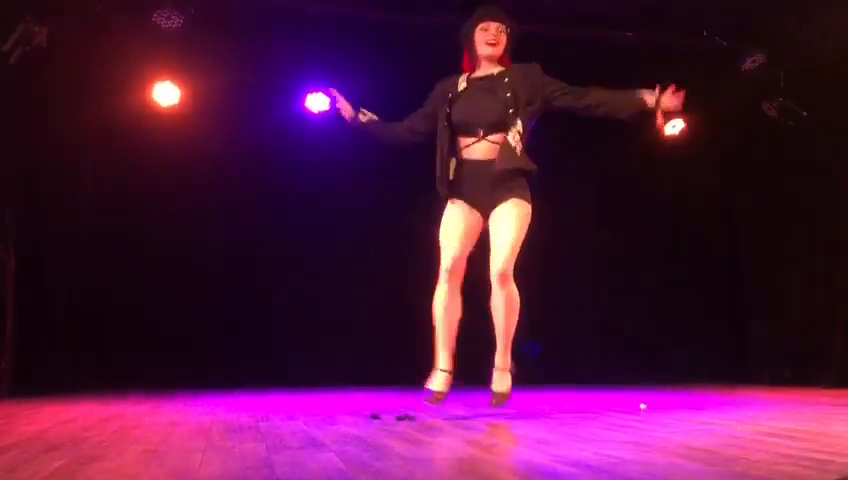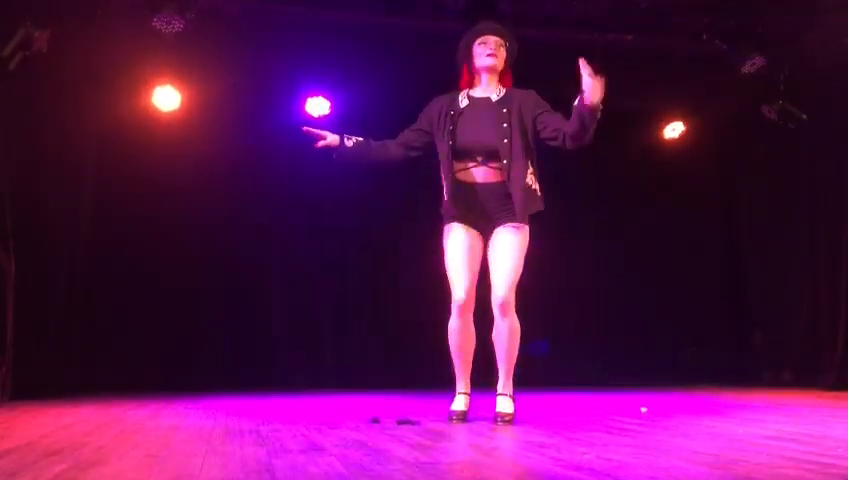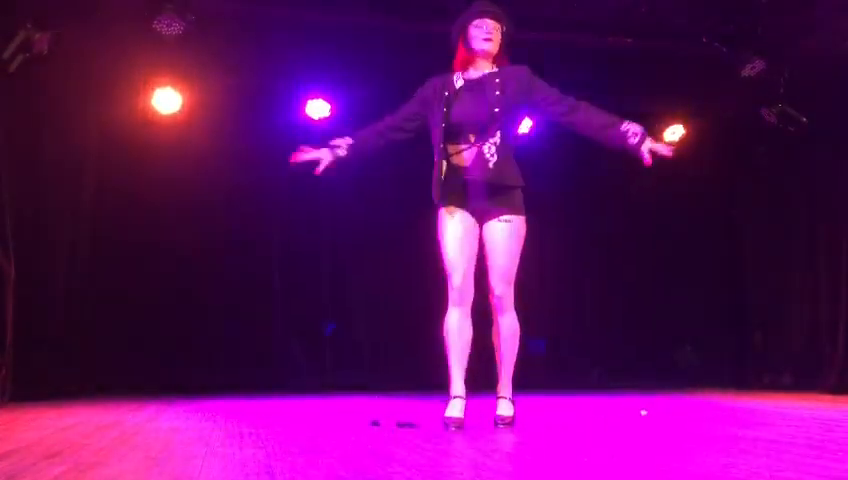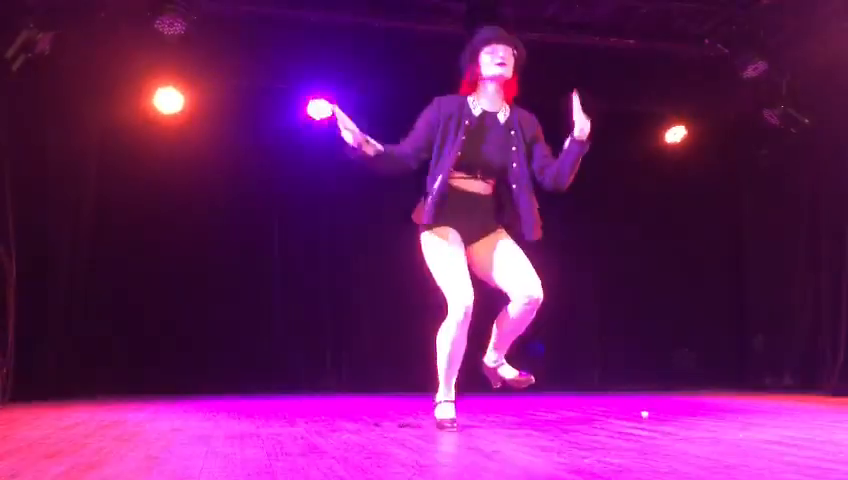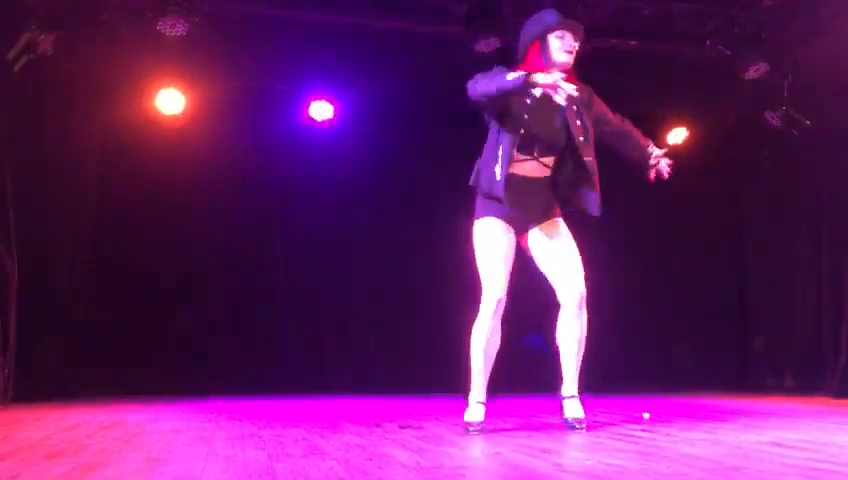
dt=0.5s
person 1, frame 1
left shoulder: (525, 78)
right shoulder: (449, 89)
left elbow: (584, 100)
right elbow: (409, 130)
left wrist: (644, 100)
right wrist: (359, 117)
left hip: (508, 188)
right hip: (463, 191)
left knee: (501, 272)
right knee: (449, 268)
left ankle: (502, 364)
right ankle: (442, 367)
person 1, frame 2
left shoulder: (522, 101)
right shoulder: (445, 104)
left elbow: (565, 135)
right elbow: (393, 150)
left wrist: (587, 106)
right wrist: (341, 143)
left hip: (507, 211)
right hip: (459, 213)
left knee: (503, 301)
right knee: (461, 304)
left ankle: (505, 391)
right ankle: (461, 389)
person 1, frame 3
left shoulder: (515, 79)
right shoulder: (438, 87)
left elbow: (570, 111)
right elbow: (393, 126)
left wrist: (631, 135)
right wrist: (340, 149)
left hip: (501, 197)
right hip: (457, 199)
left knee: (501, 298)
right knee: (459, 292)
left ankle: (504, 395)
right ankle: (457, 396)
person 1, frame 4
left shoulder: (523, 122)
right shoulder: (447, 108)
left elbow: (552, 177)
right elbow: (406, 156)
left wrist: (578, 139)
right wrist: (365, 146)
left hip: (487, 226)
right hip: (442, 223)
left knee: (530, 294)
right knee: (462, 304)
left ankle: (495, 360)
right ankle: (445, 398)
person 1, frame 5
left shoulder: (580, 98)
right shoulder: (507, 83)
left elbow: (618, 130)
right elbow: (477, 88)
left wrist: (652, 156)
right wrist: (533, 80)
left hip: (544, 211)
right hip: (498, 206)
left knee: (575, 293)
right knee: (495, 298)
left ankle: (570, 394)
right ankle: (477, 400)
